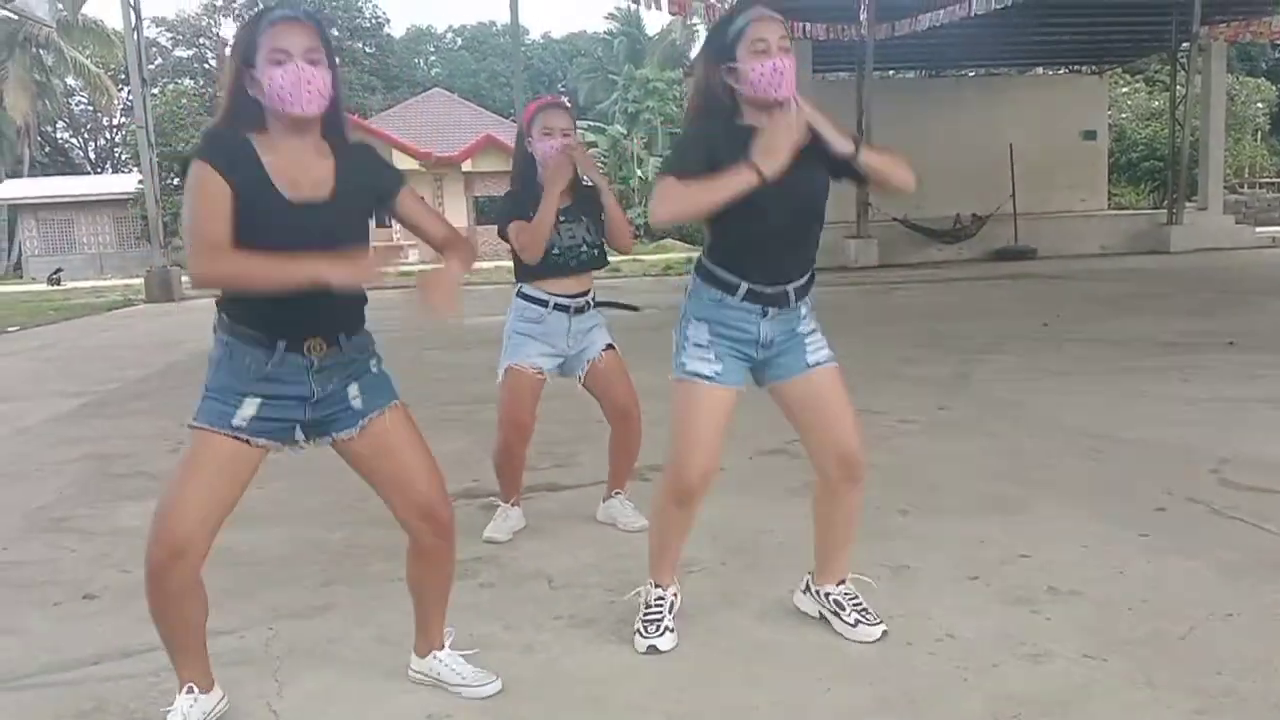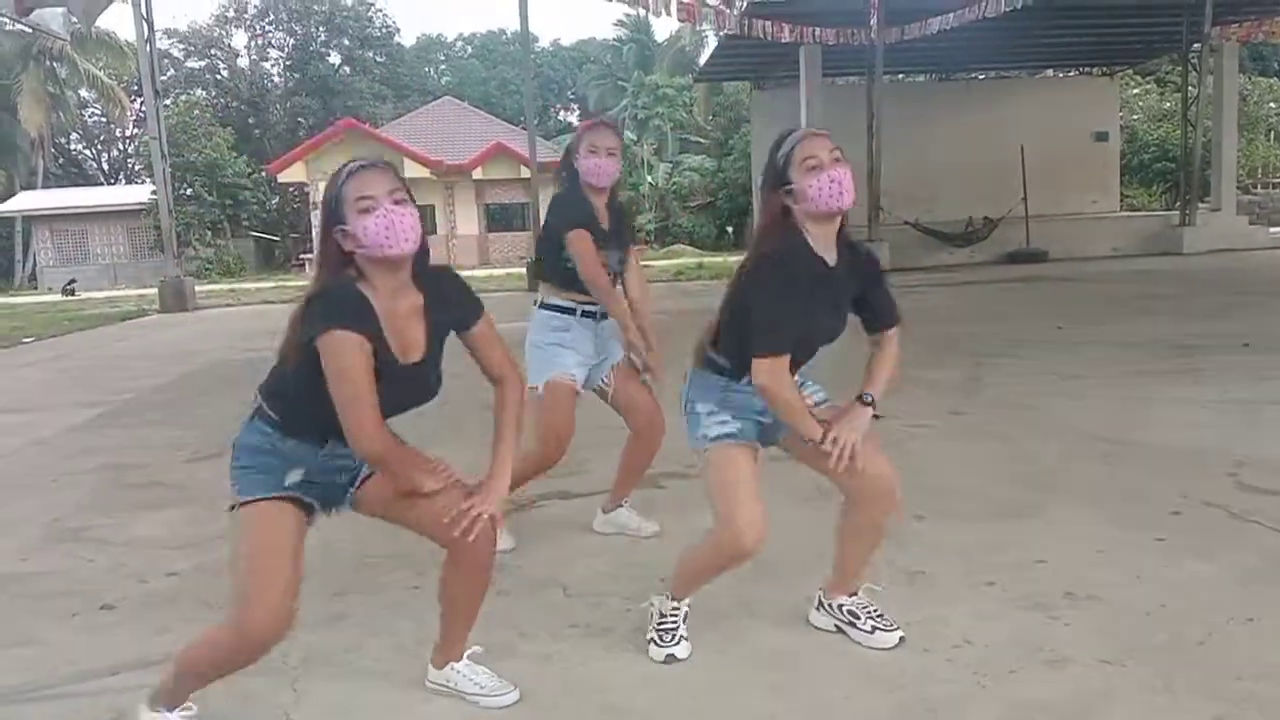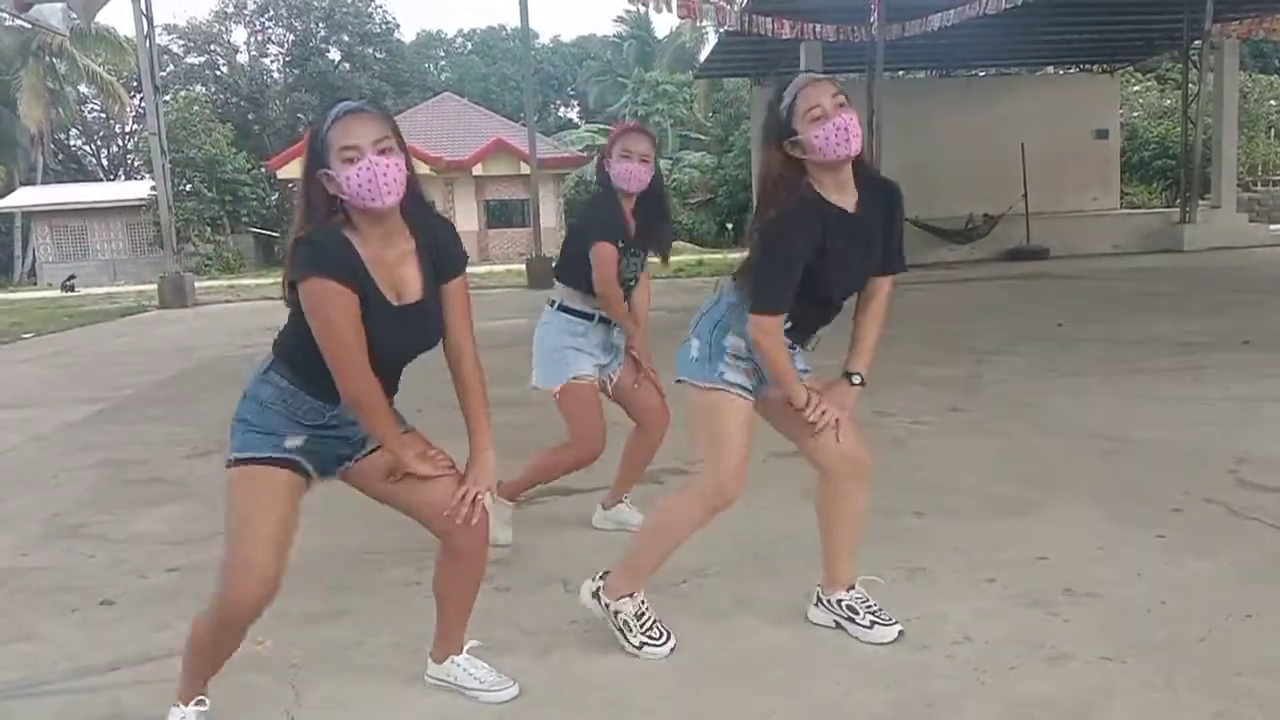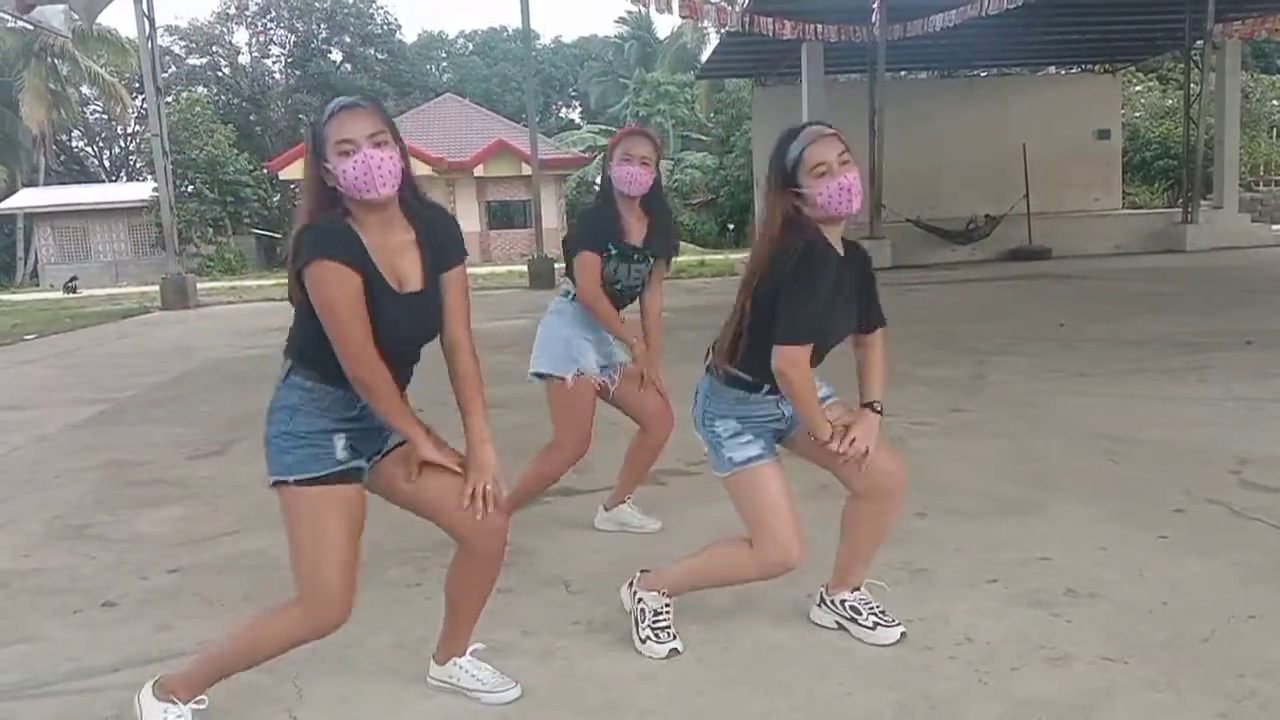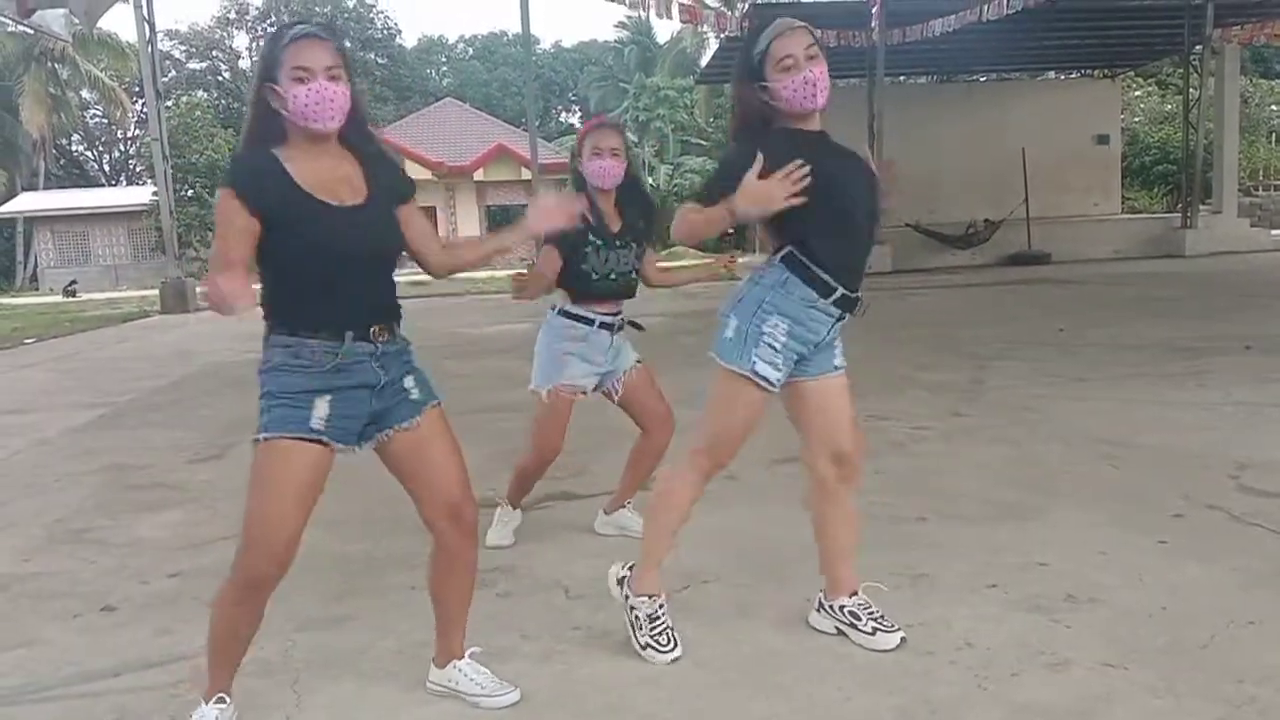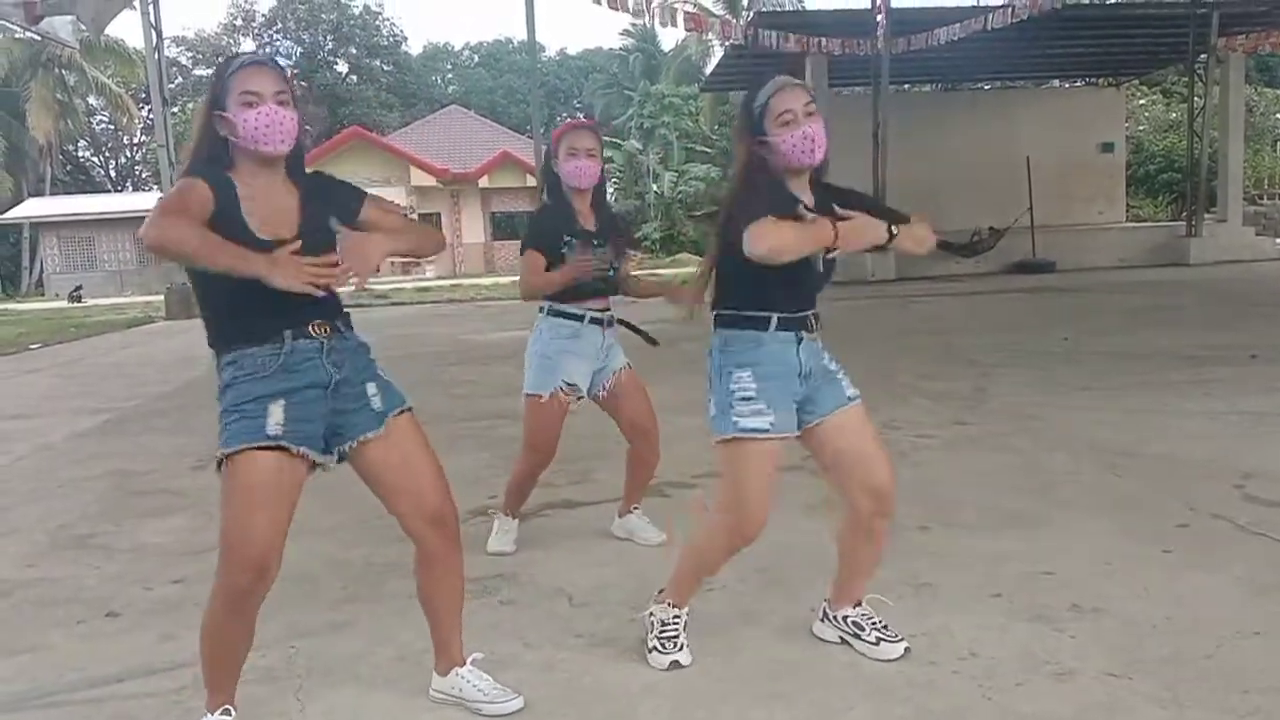
dt=0.3s
person 1, frame 1
left shoulder: (363, 164)
right shoulder: (223, 154)
left elbow: (453, 244)
right elbow: (204, 263)
left wrist: (449, 275)
right wrist: (326, 266)
left hip: (346, 367)
right hip: (254, 376)
left knee: (431, 513)
right knee: (172, 549)
left ankle: (431, 652)
person 1, frame 2
left shoulder: (445, 292)
right shoulder: (339, 311)
left elbow: (508, 377)
right elbow: (368, 439)
left wrist: (499, 476)
right wrist: (418, 475)
left hip: (359, 454)
right hip: (281, 456)
left knee: (473, 530)
right knee: (261, 622)
left ankle: (448, 662)
person 1, frame 3
left shoulder: (436, 237)
right shoulder: (324, 255)
left elbow: (461, 355)
right elbow: (353, 380)
left wrist: (483, 456)
right wrist: (401, 451)
left hip: (365, 421)
right hip: (286, 414)
left knee: (468, 521)
right knee: (250, 587)
left ankle: (447, 657)
person 1, frame 4
left shoulder: (437, 228)
right shoulder: (326, 243)
left elbow: (460, 344)
right elbow: (361, 365)
left wrist: (481, 444)
right wrist: (421, 440)
left hip: (383, 417)
right hip: (315, 418)
left knee: (486, 525)
right knee: (325, 608)
left ankle: (450, 658)
person 1, frame 5
left shoulder: (381, 170)
right shoulder: (253, 176)
left elbow: (440, 260)
right elbow: (225, 280)
left wrist: (528, 229)
right wrist: (229, 291)
left hip: (390, 363)
right hip: (304, 371)
left knee: (454, 516)
right knee: (263, 559)
left ankle: (449, 662)
person 1, frame 6
left shoulder: (324, 191)
right shoulder: (206, 187)
left elbow: (429, 238)
right elbow: (159, 231)
left wrist: (382, 244)
right wrist: (268, 267)
left hip: (348, 366)
right hip: (263, 384)
left knee: (437, 523)
right knee: (246, 572)
person 2, frame 1
left shoulder: (813, 143)
right shoulder: (710, 134)
left elbow: (903, 180)
right elbow: (663, 209)
left wrist: (840, 143)
right wrist: (756, 168)
left hip: (788, 316)
right hip: (719, 321)
left knee: (844, 458)
right knee: (690, 474)
left ankle: (826, 586)
right ankle: (659, 590)
person 2, frame 2
left shoulder: (857, 262)
right shoulder: (776, 267)
left elbow: (888, 337)
right elbow: (767, 375)
left wrist: (862, 409)
right wrist: (818, 436)
left hip: (787, 391)
right hip: (724, 397)
left knee: (879, 481)
right knee: (744, 533)
left ankle: (840, 598)
right ankle: (672, 601)
person 2, frame 3
left shoulder: (883, 197)
right shoulder: (793, 218)
left elbow: (877, 291)
right elbow: (765, 327)
left wrist: (851, 381)
right wrist: (799, 396)
left hip: (776, 350)
right hip: (731, 340)
left knee: (848, 459)
right knee: (721, 483)
left ankle: (837, 594)
right ankle: (618, 591)
person 2, frame 4
left shoulder: (853, 260)
right shoulder: (807, 258)
left elbow: (871, 338)
right elbow: (788, 360)
left wrist: (870, 411)
right wrist: (823, 431)
left hip: (789, 395)
right hip: (737, 405)
left knee: (884, 478)
right knee: (779, 552)
left ankle: (842, 596)
right ankle: (651, 589)
person 2, frame 5
left shoulder: (827, 145)
right shoulder: (763, 142)
right elbow: (686, 226)
left wrist: (874, 178)
right wrist: (742, 207)
left hip: (824, 321)
right hip: (776, 306)
left knee: (839, 458)
right knee: (711, 452)
left ankle: (839, 601)
right ankle: (639, 585)
person 2, frame 6
left shoulder: (835, 198)
right shoulder: (757, 193)
left elbow: (923, 238)
right elbow: (761, 244)
left wrist: (879, 230)
right wrist: (834, 231)
left hip: (809, 355)
right hip: (751, 357)
left knee: (875, 493)
right knee: (742, 520)
left ankle: (843, 609)
right ankle: (668, 608)
person 3, frame 1
left shoulder: (587, 195)
right shoulder: (517, 199)
left elbow: (625, 242)
right elbow: (529, 252)
left wrist: (602, 184)
right wrist: (551, 193)
left hip: (586, 317)
right hip: (534, 318)
left knee: (627, 409)
right knee: (514, 425)
left ankle: (614, 498)
right ankle: (510, 507)
person 3, frame 2
left shoulder: (619, 218)
right shoulder: (568, 206)
left elbow: (634, 281)
right elbow: (593, 272)
left wrist: (648, 342)
right wrist: (630, 331)
left hip: (600, 330)
right hip: (558, 329)
left knee: (651, 422)
right knee: (552, 445)
left ankle: (614, 508)
person 3, frame 3
left shoulder: (643, 219)
right shoulder: (599, 210)
left elbow: (639, 288)
right elbow: (605, 285)
left wrist: (640, 350)
right wrist: (636, 338)
left hip: (606, 334)
right hip: (569, 332)
left knee: (655, 413)
right knee: (587, 445)
left ankle: (613, 505)
right ankle: (501, 496)
person 3, frame 4
left shoulder: (656, 228)
right shoulder: (595, 219)
left elbow: (653, 298)
right elbow: (587, 289)
left wrist: (653, 361)
right wrist: (635, 344)
left hip: (609, 339)
right hip: (571, 329)
left knee: (658, 418)
right knee: (571, 444)
left ankle: (615, 506)
person 3, frame 5
left shoulder: (635, 216)
left elbow: (651, 275)
right elbow: (544, 278)
left wrist: (710, 269)
right wrist: (527, 284)
left hip: (614, 338)
right hip: (570, 338)
left knee: (660, 422)
right knee: (546, 448)
left ankle: (615, 511)
right ankle: (509, 507)
person 3, frame 6
left shoulder: (608, 219)
right shoulder: (547, 217)
left elbow: (624, 279)
right elbow: (529, 286)
left wrist: (663, 288)
right wrist: (566, 273)
left hip: (605, 339)
right hip: (560, 338)
left knee: (646, 430)
right knee: (538, 450)
left ankle: (629, 514)
right ankle: (508, 516)
